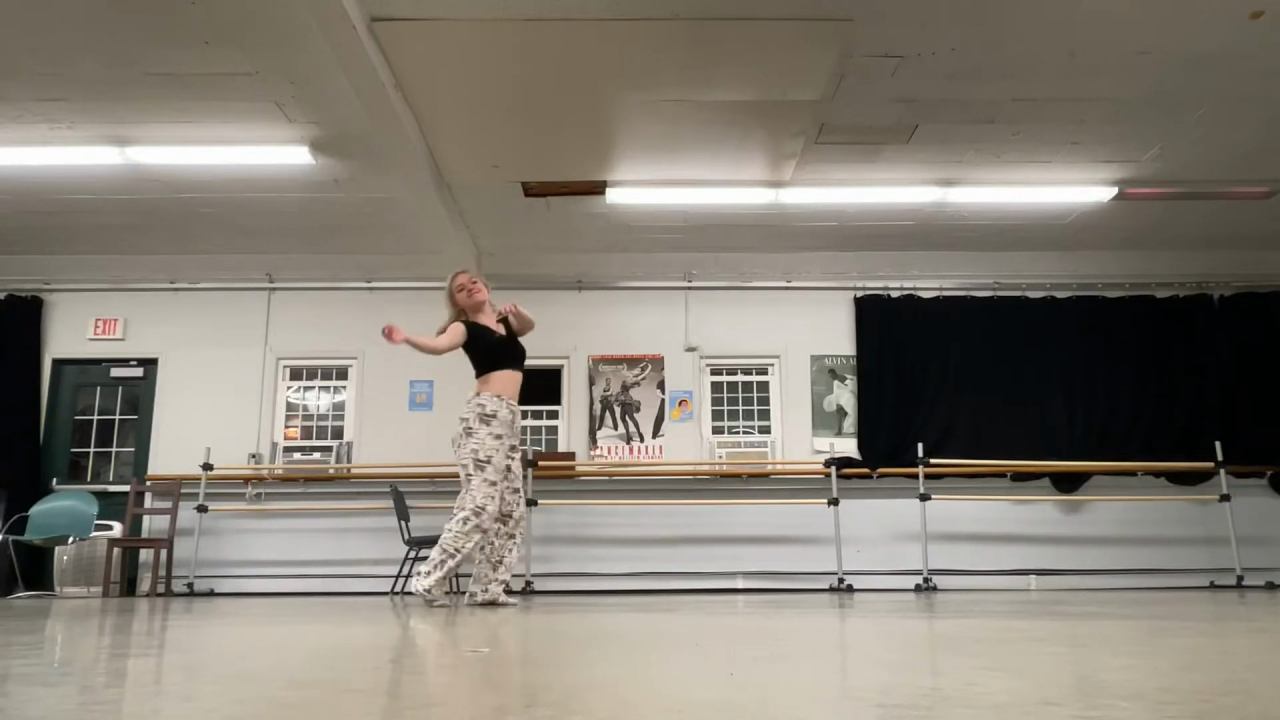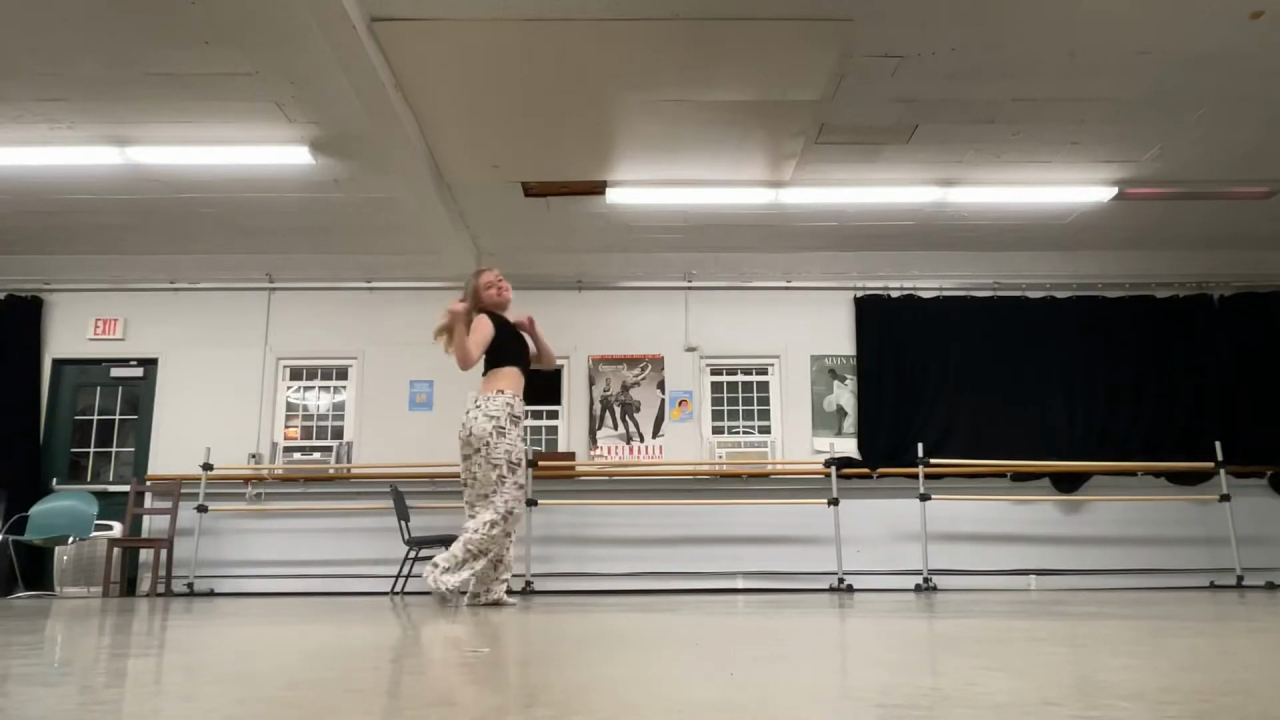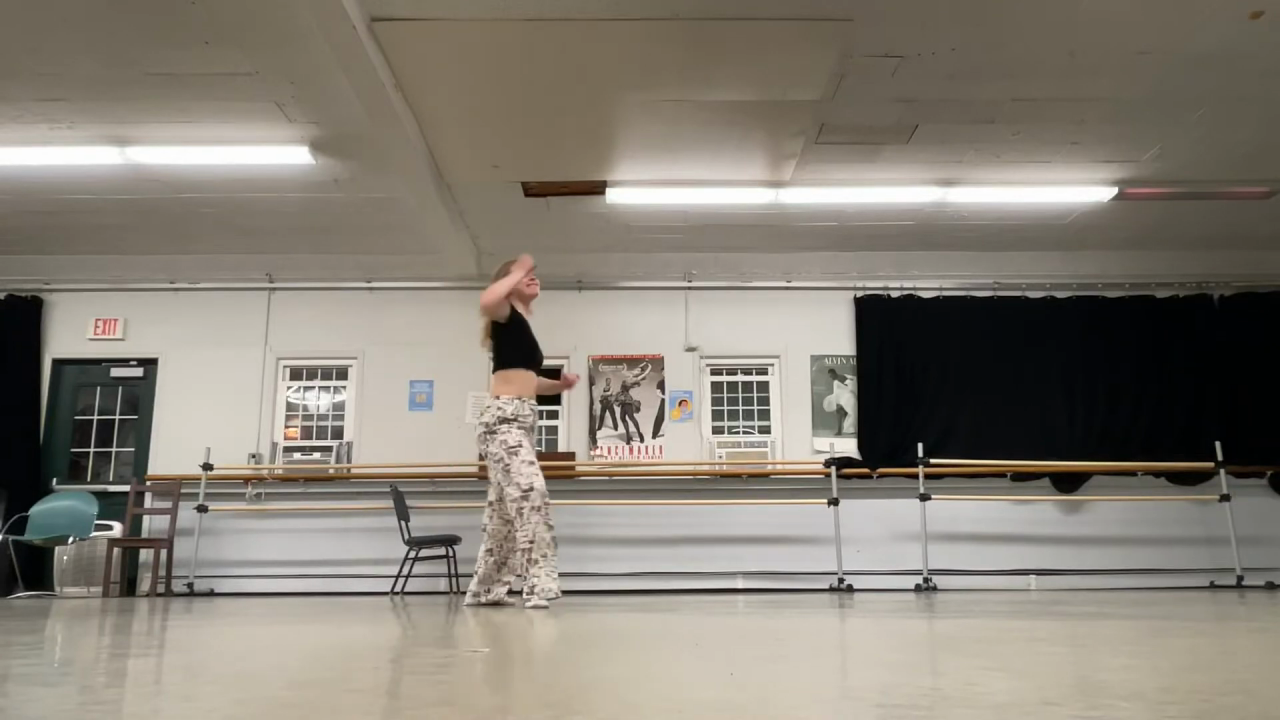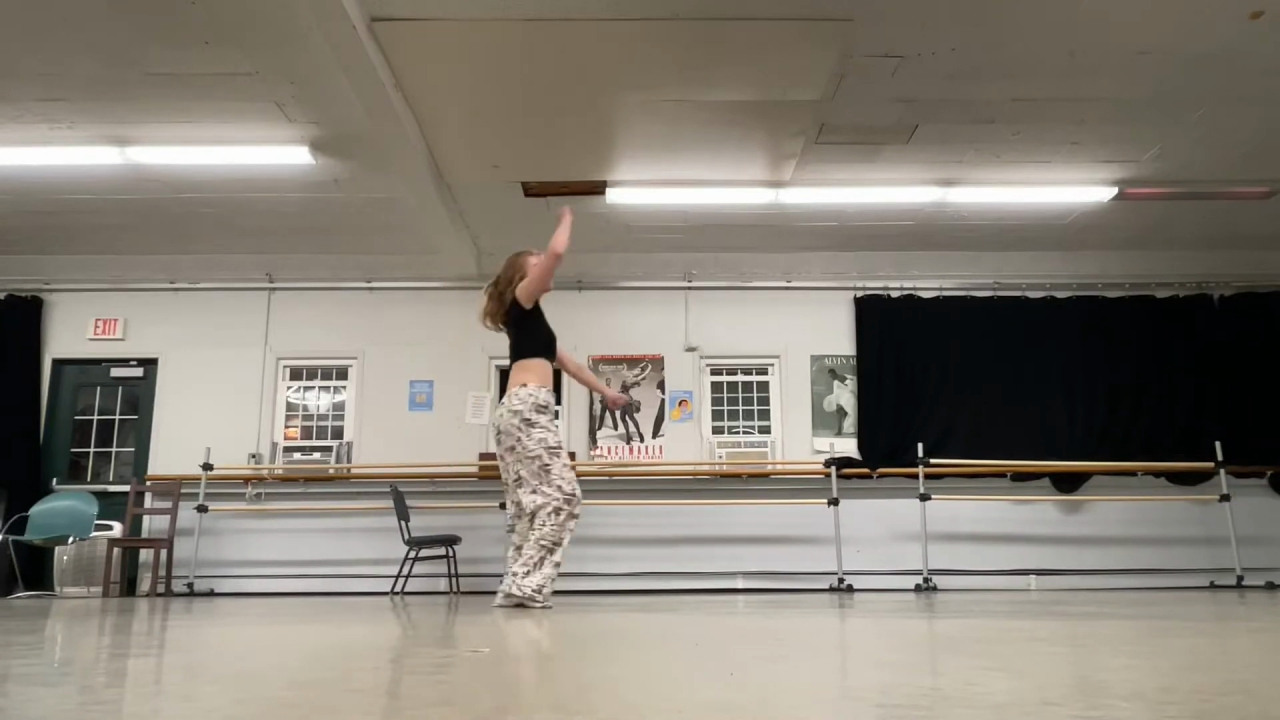
dt=0.2s
person 1, frame 1
left shoulder: (508, 323)
right shoulder: (464, 327)
left elbow: (527, 325)
right elbow: (438, 346)
left wrist: (513, 311)
right wrist: (406, 338)
left hip: (507, 421)
right hip: (485, 415)
left knee: (510, 509)
right knee: (481, 504)
left ankle: (489, 586)
right ankle: (430, 580)
person 1, frame 2
left shoulder: (514, 329)
right shoulder: (486, 320)
left elbow: (547, 361)
right elbow: (465, 360)
left wrist: (533, 332)
right wrist: (457, 321)
left hip: (497, 416)
right hip: (497, 413)
left knee: (489, 506)
right knee: (503, 504)
left ankle: (486, 588)
right ankle: (445, 570)
person 1, frame 3
left shoulder: (523, 328)
right shoulder: (505, 311)
right elbow: (486, 301)
left wrist: (561, 384)
right wrist: (515, 273)
left hip: (519, 420)
right hip: (504, 417)
left knee: (506, 510)
right knee: (530, 495)
left ankle: (485, 590)
right ankle: (539, 587)
person 1, frame 4
left shoulder: (526, 317)
right shoulder: (521, 300)
left elbow: (564, 361)
right elbow: (555, 251)
left wrist: (605, 391)
right wrist: (565, 221)
left hip: (521, 411)
right hip: (528, 407)
left knee: (529, 504)
right knee: (561, 496)
left ankle: (518, 585)
right ankle: (527, 584)
